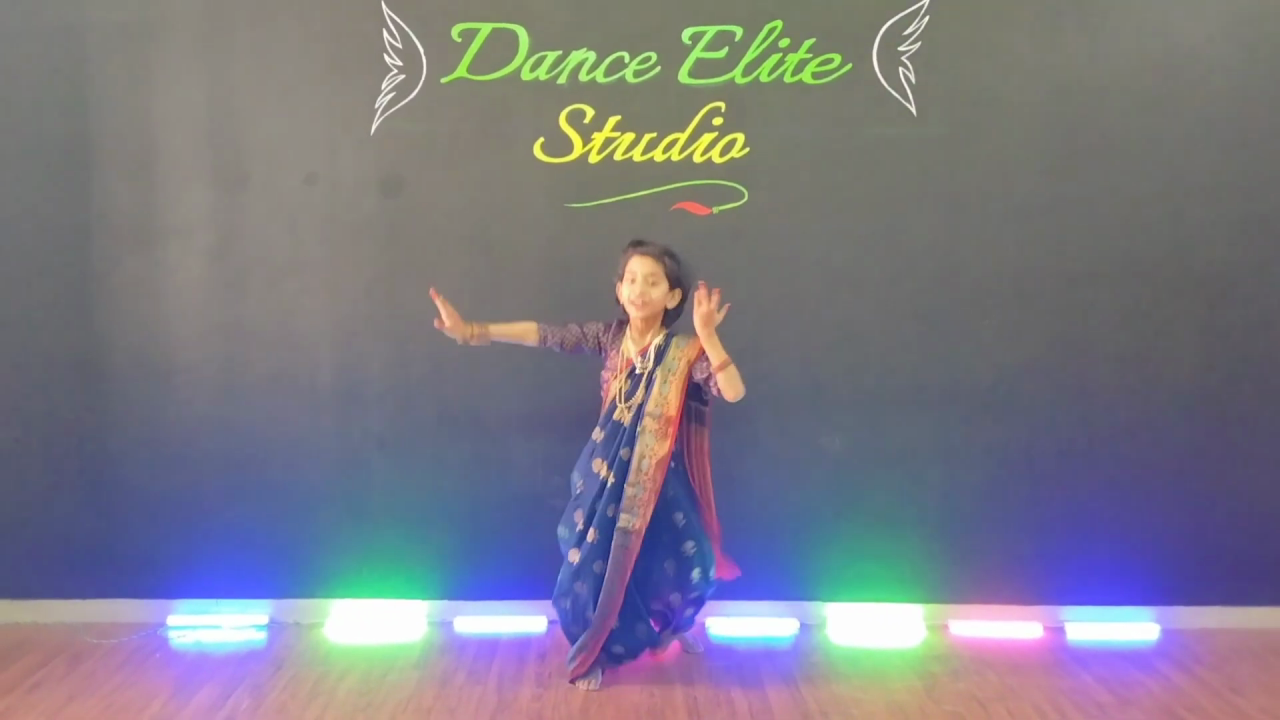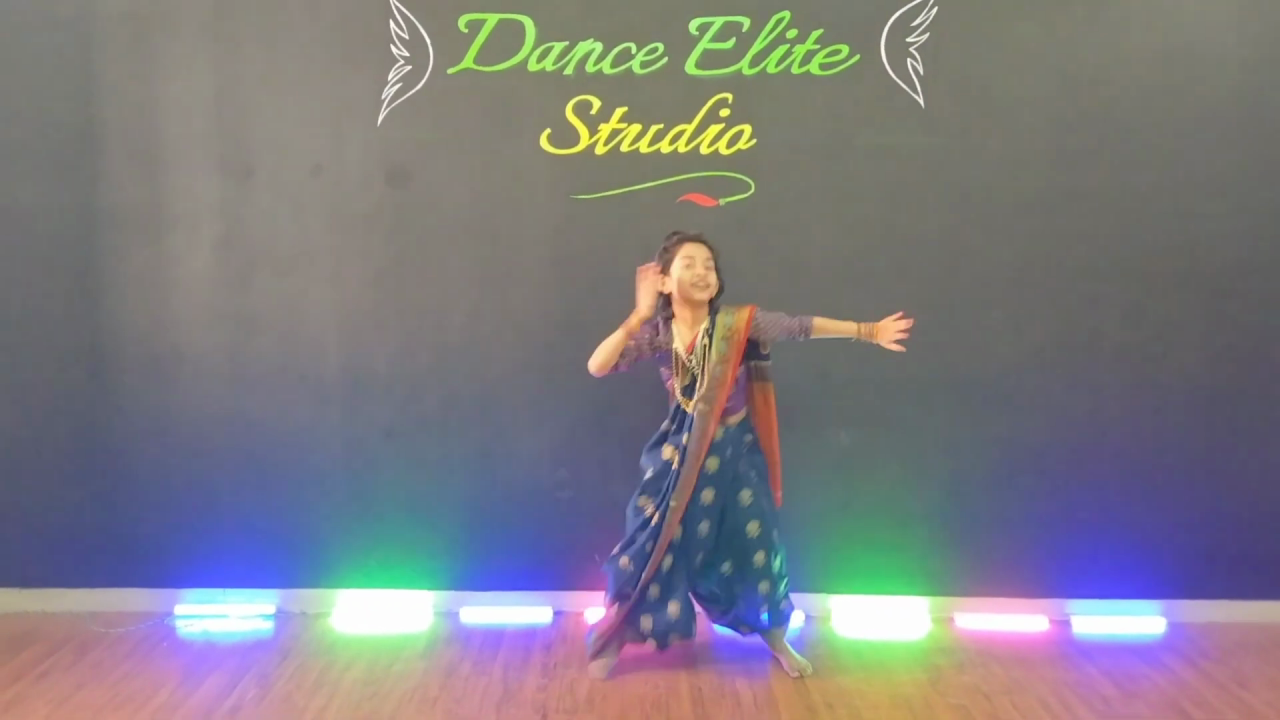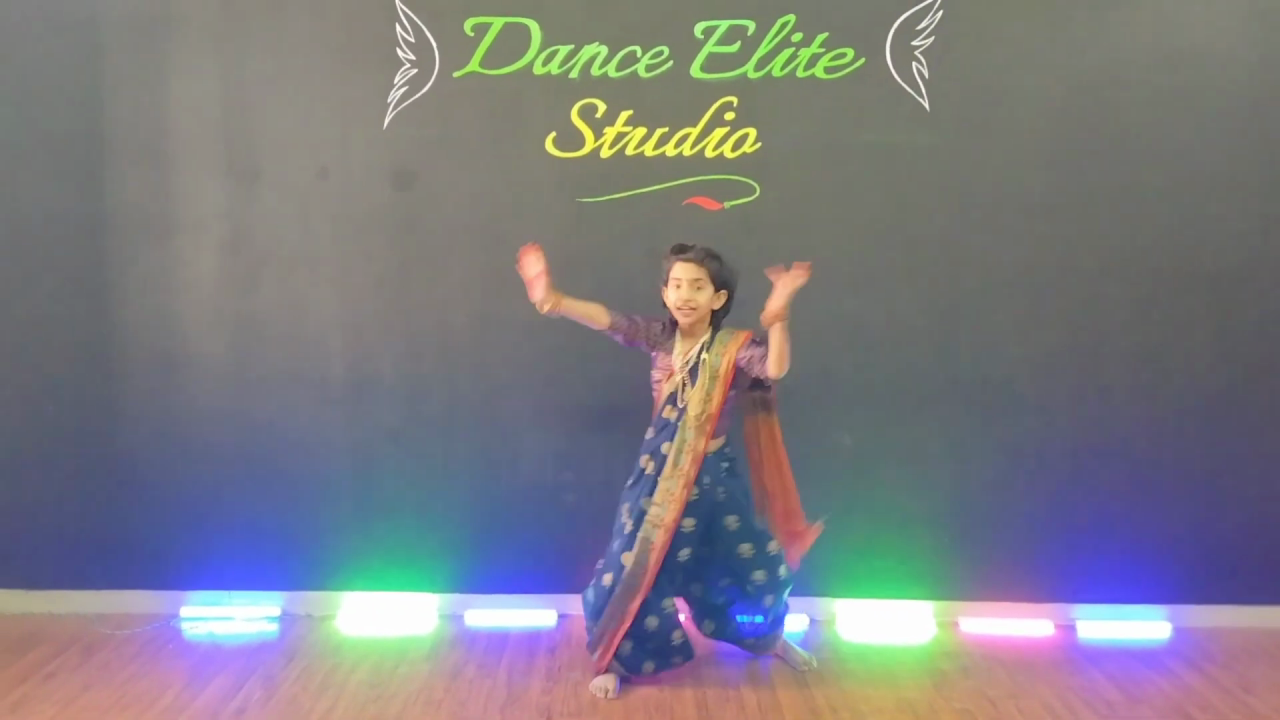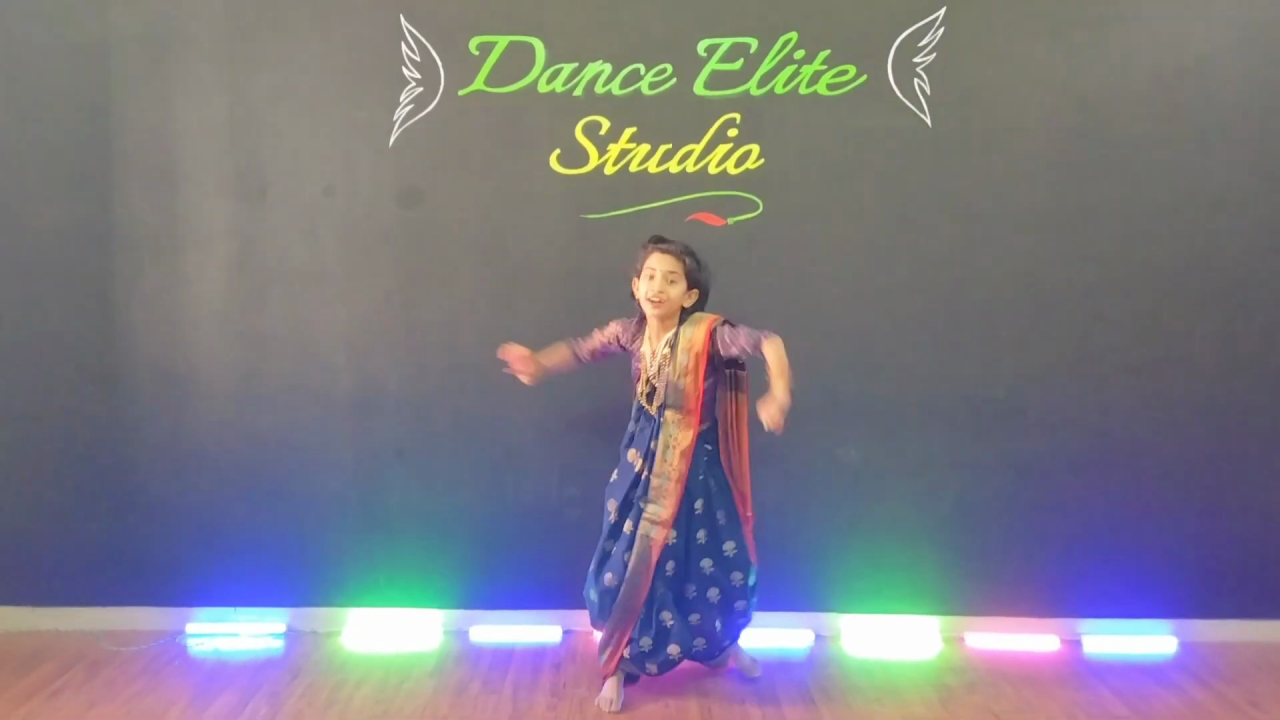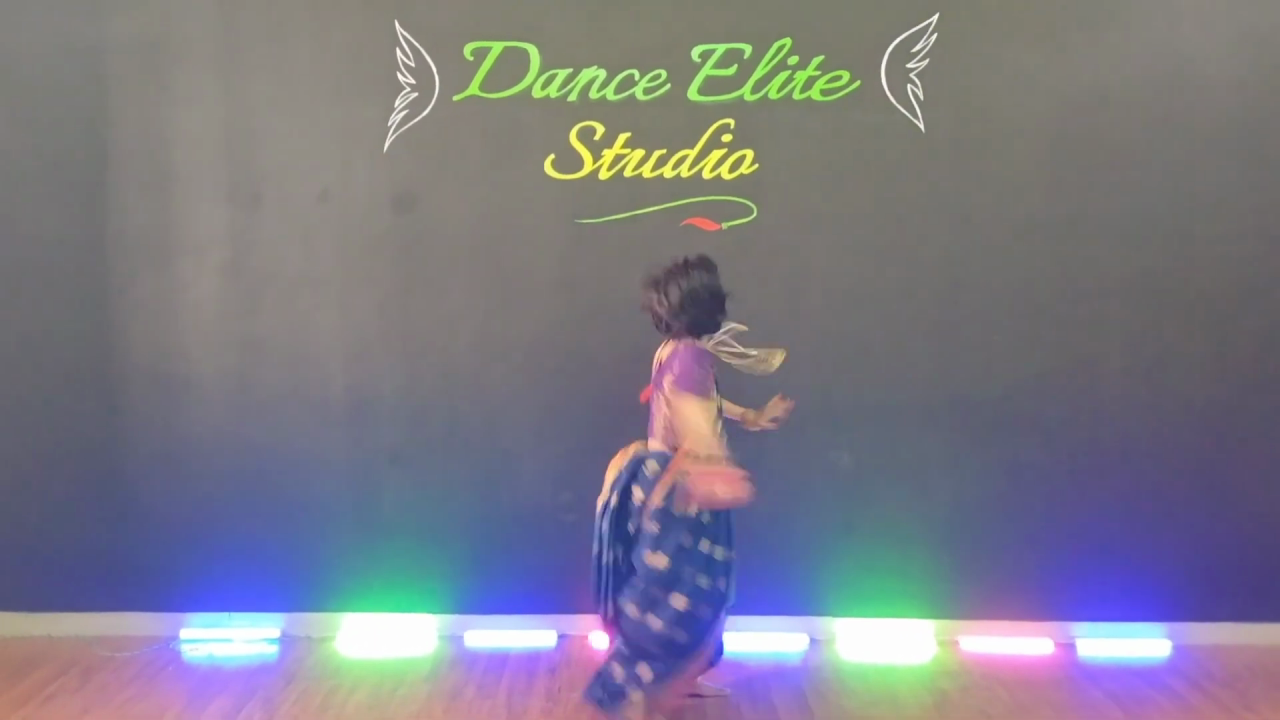
dt=0.5s
person 1, frame 1
left shoulder: (687, 351)
right shoulder: (607, 336)
left elbow: (734, 393)
right elbow: (543, 334)
left wrist: (708, 335)
right wrist: (470, 331)
left hip: (661, 474)
right hip: (606, 470)
left knee: (685, 563)
right knee: (591, 563)
left ankle: (676, 627)
right ankle: (595, 652)
person 1, frame 2
left shoulder: (738, 323)
right shoulder: (653, 333)
left elbow: (801, 327)
right elbow: (598, 367)
left wrist: (867, 332)
right wrist: (638, 318)
left hip: (732, 454)
right hip: (676, 454)
left knee: (754, 545)
right knee: (651, 544)
left ankle: (773, 637)
right ankle: (616, 637)
person 1, frame 3
left shoulder: (735, 347)
right shoulder: (655, 336)
left elbow: (775, 368)
right elbow: (607, 318)
left wrist: (777, 313)
right wrist: (550, 298)
left hip: (713, 476)
right hip: (658, 473)
left knee: (759, 563)
right knee: (630, 570)
left ankle: (770, 639)
right ankle: (617, 661)
person 1, frame 4
left shoulder: (705, 334)
right shoulder: (626, 332)
left elbow: (767, 343)
right elbow: (577, 351)
left wrist: (779, 394)
right wrist: (535, 366)
left hip: (695, 469)
right hip: (641, 468)
left knee: (722, 562)
right knee: (631, 565)
left ankle: (722, 645)
right ankle: (619, 668)
person 1, frame 5
left shoulder: (677, 350)
right shoulder: (692, 355)
right elbow: (692, 403)
left wrist: (753, 417)
right wrist: (711, 463)
left hip: (666, 483)
right hip: (671, 487)
left knee: (698, 586)
right knee: (682, 596)
left ankle: (678, 676)
